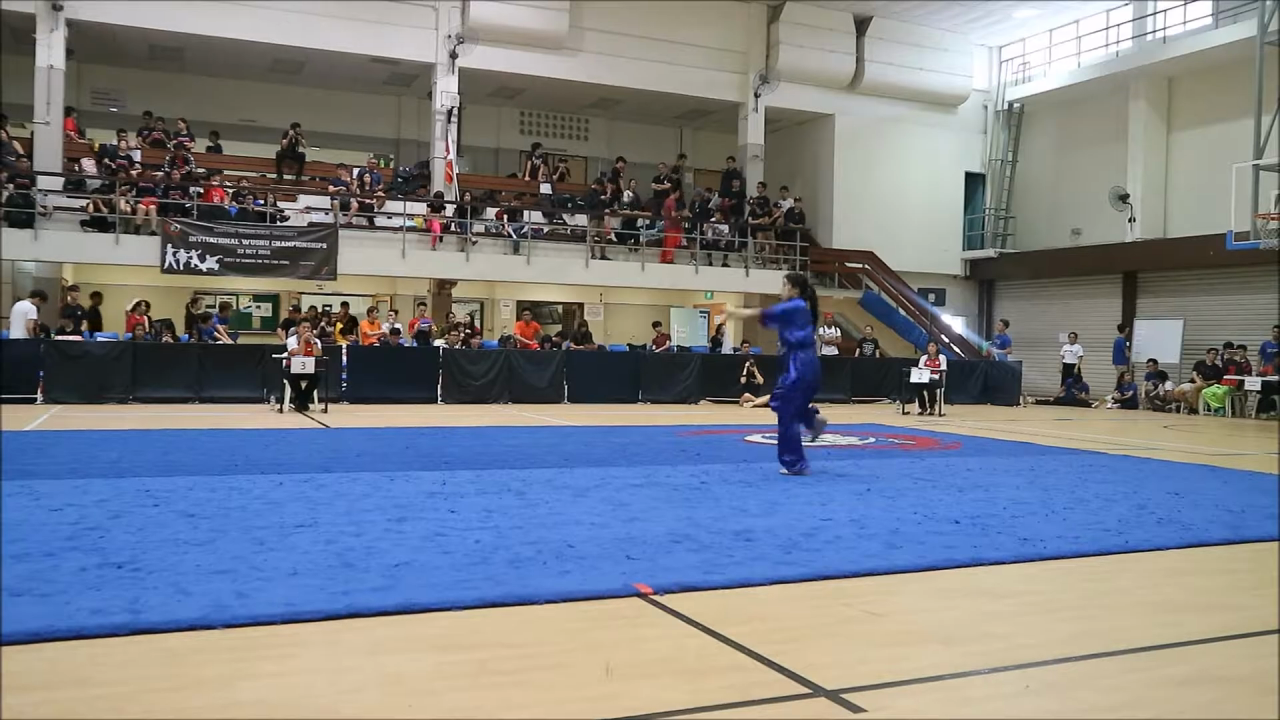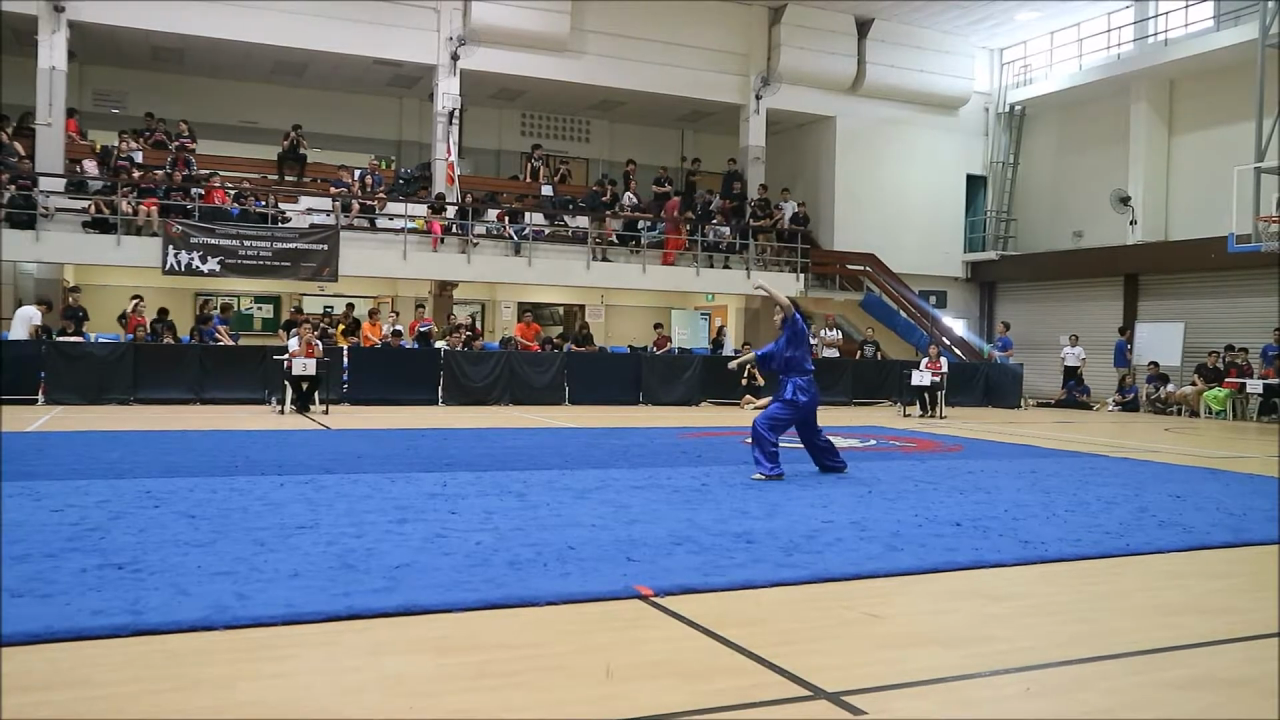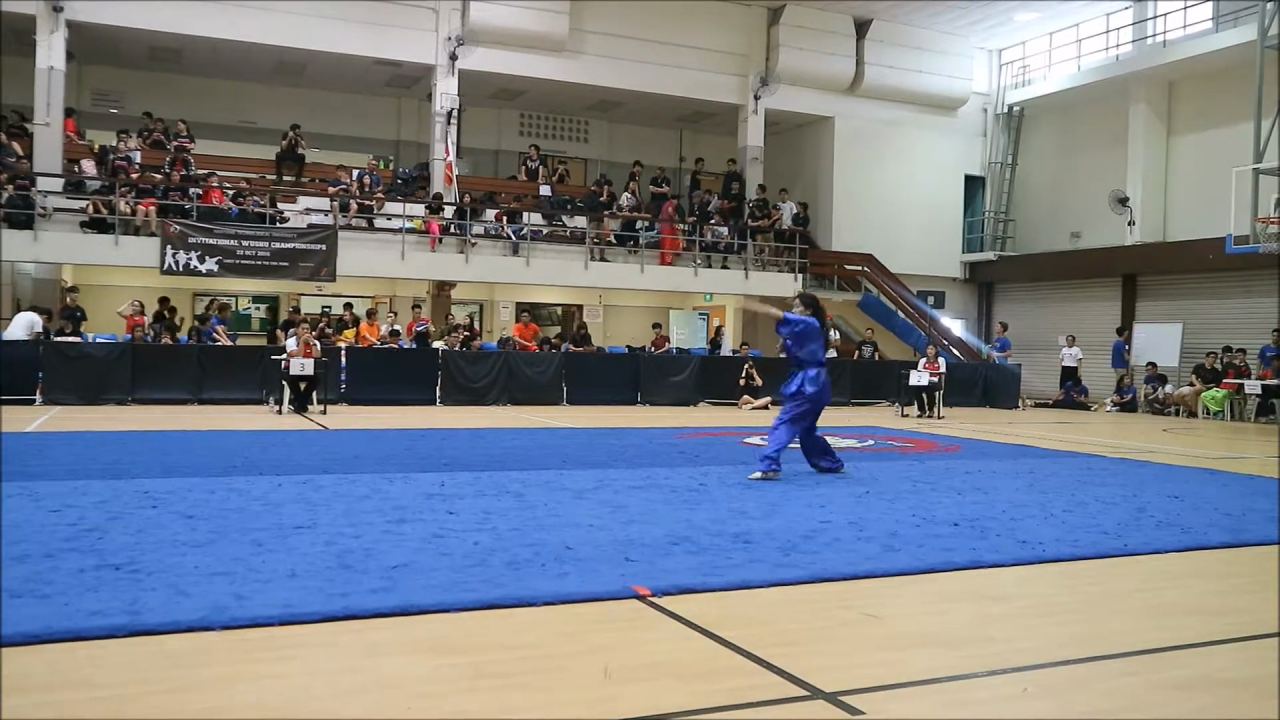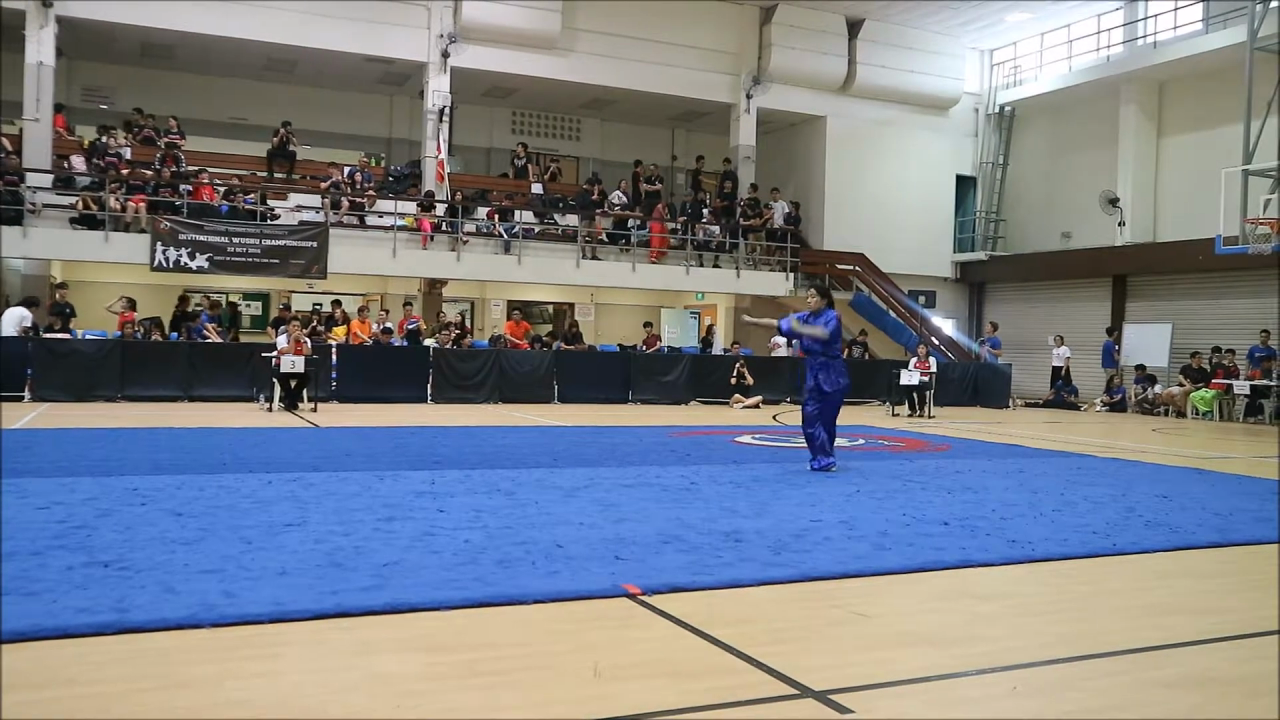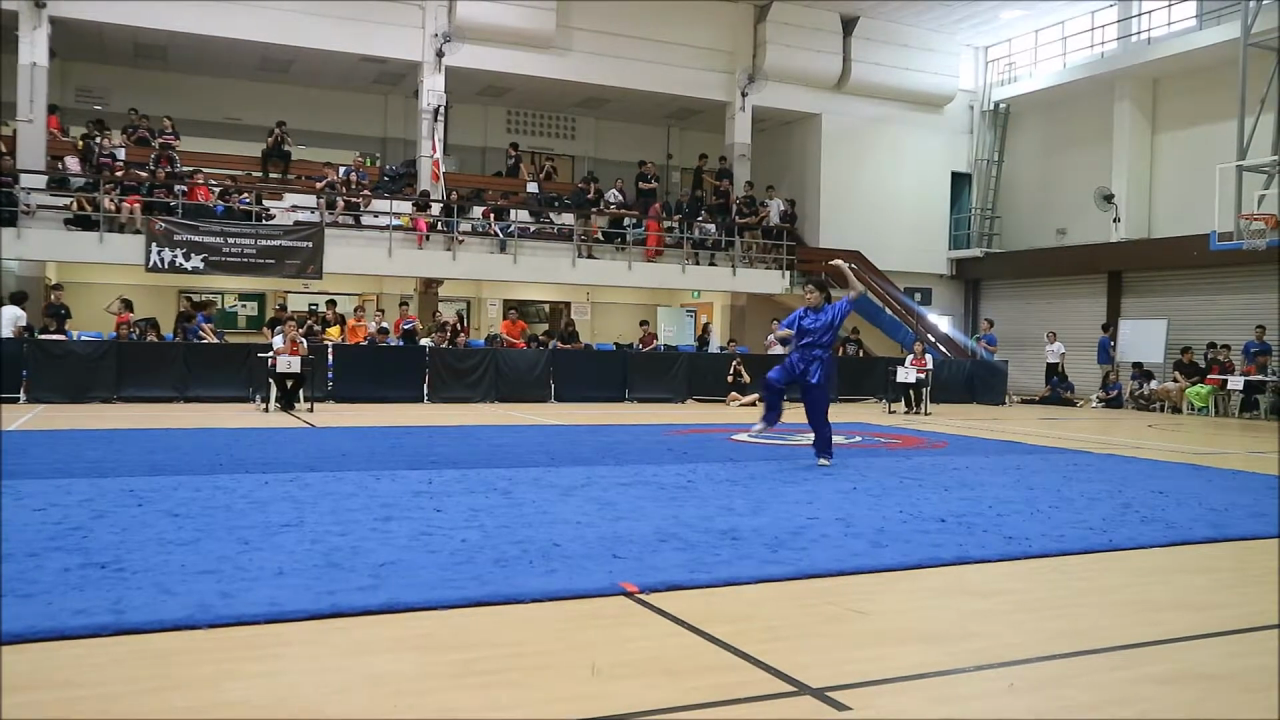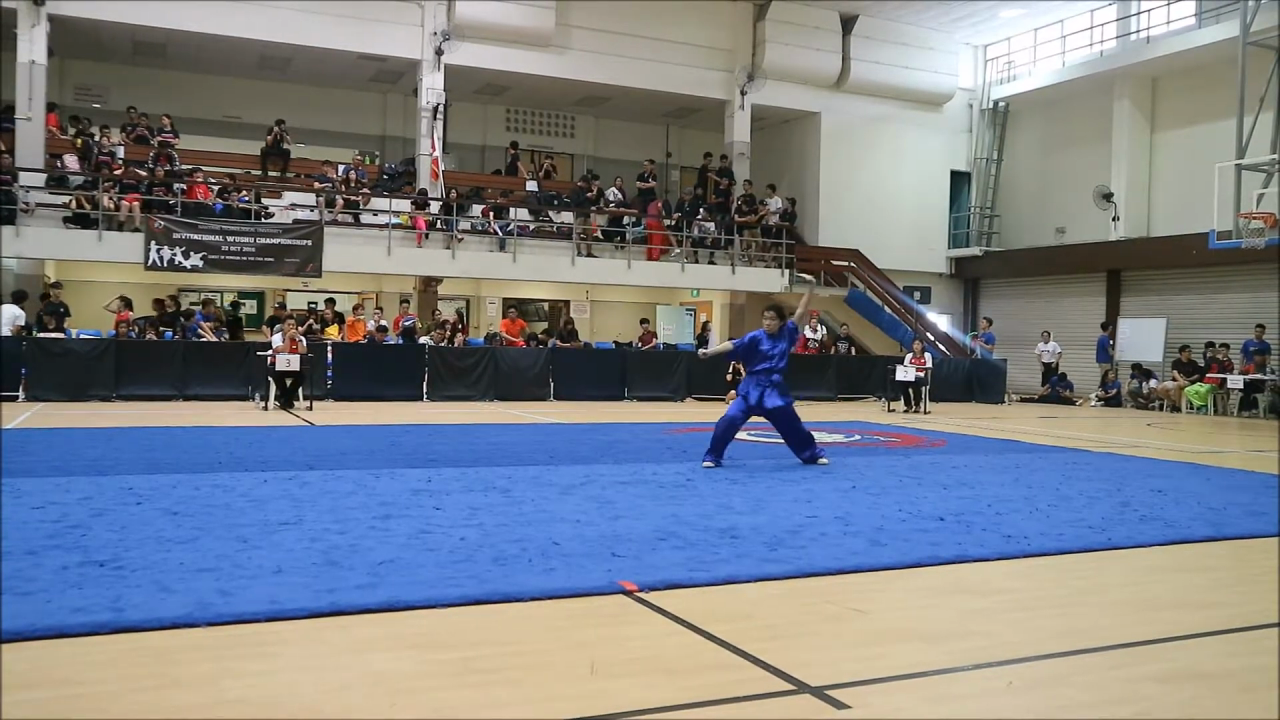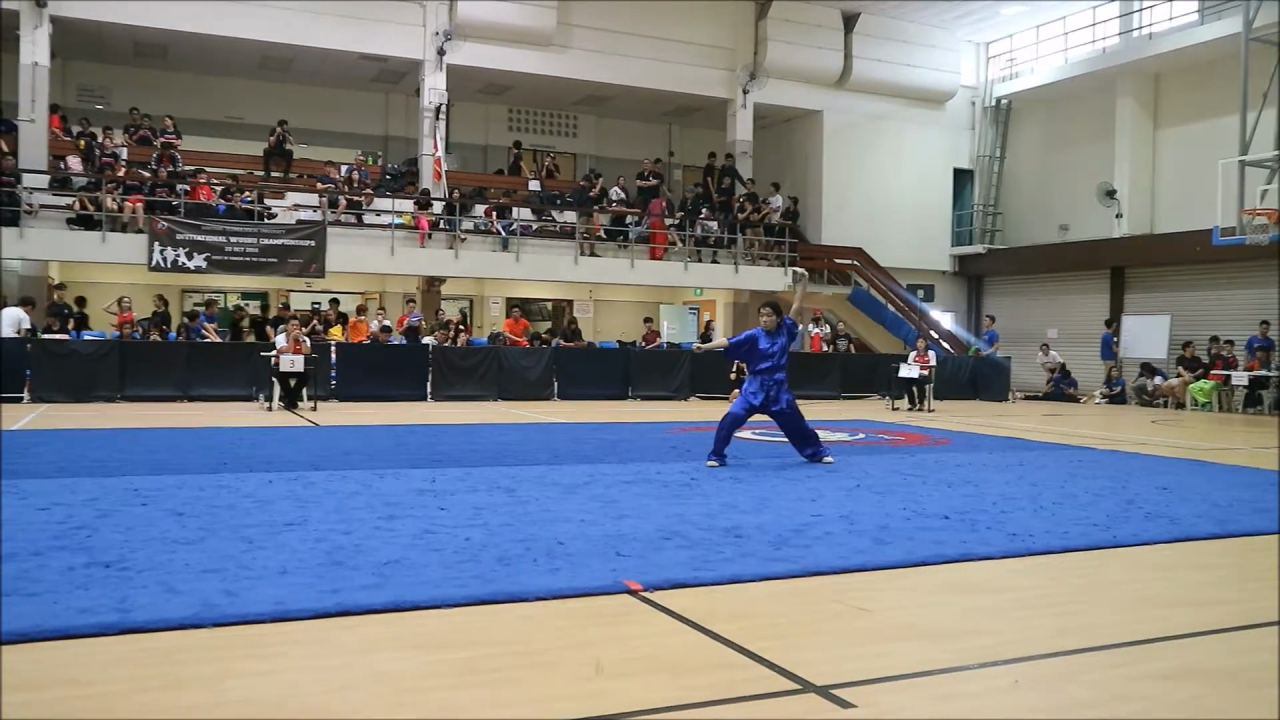
dt=0.5s
person 1, frame 1
left shoulder: (797, 307)
right shoulder: (788, 308)
left elbow: (765, 314)
right elbow: (766, 317)
left wrist: (734, 313)
right wrist: (740, 314)
left hip: (801, 367)
right hip: (800, 366)
left knee: (787, 414)
right knee: (779, 402)
left ankle: (796, 464)
right ankle: (812, 418)
person 1, frame 2
left shoulder: (797, 332)
right shoulder: (781, 341)
left elbow: (787, 305)
right elbow: (759, 354)
left wrist: (763, 286)
right wrist: (738, 361)
left hip: (798, 393)
right hip: (799, 393)
left knee: (762, 424)
right knee: (811, 434)
left ankle: (771, 470)
right ankle: (836, 464)
person 1, frame 3
left shoulder: (808, 324)
right shoulder: (809, 326)
left elbow: (778, 315)
left wrist: (753, 306)
left hip: (809, 382)
right hip: (813, 382)
left knee: (784, 423)
right knee: (805, 428)
left ankle: (769, 467)
right ankle: (832, 463)
person 1, frame 4
left shoulder: (831, 317)
right shoulder: (804, 318)
left elbow: (823, 334)
right elbow: (777, 324)
left wrist: (799, 329)
right wrist: (752, 321)
left hip: (832, 373)
right hip: (814, 372)
left knee: (827, 418)
right knee: (811, 419)
left ankle: (823, 459)
right ankle: (823, 459)
person 1, frame 5
left shoulder: (834, 310)
right shoulder: (800, 314)
left elbow: (856, 290)
right elbow: (781, 332)
left wrist: (843, 267)
right wrist: (781, 333)
left hip: (818, 364)
right hip: (796, 359)
left knee: (817, 413)
right knee: (771, 381)
left ankle: (823, 453)
right ankle: (771, 417)
person 1, frame 6
left shoulder: (787, 334)
right shoulder: (756, 337)
left elbow: (801, 312)
right elbow: (734, 345)
left wrist: (810, 287)
right wrist: (710, 352)
left hip: (775, 390)
right hip: (752, 389)
left knee: (793, 426)
right knee: (730, 419)
left ankle: (813, 454)
right ankle: (712, 456)
person 1, frame 7
left shoulder: (785, 331)
right shoulder: (753, 336)
left elbow: (797, 306)
right elbow: (729, 342)
left wrist: (803, 281)
right wrist: (704, 347)
left hip: (779, 388)
right hip: (755, 387)
left knee: (797, 424)
right knee: (733, 417)
left ankle: (818, 452)
right ankle: (716, 456)
